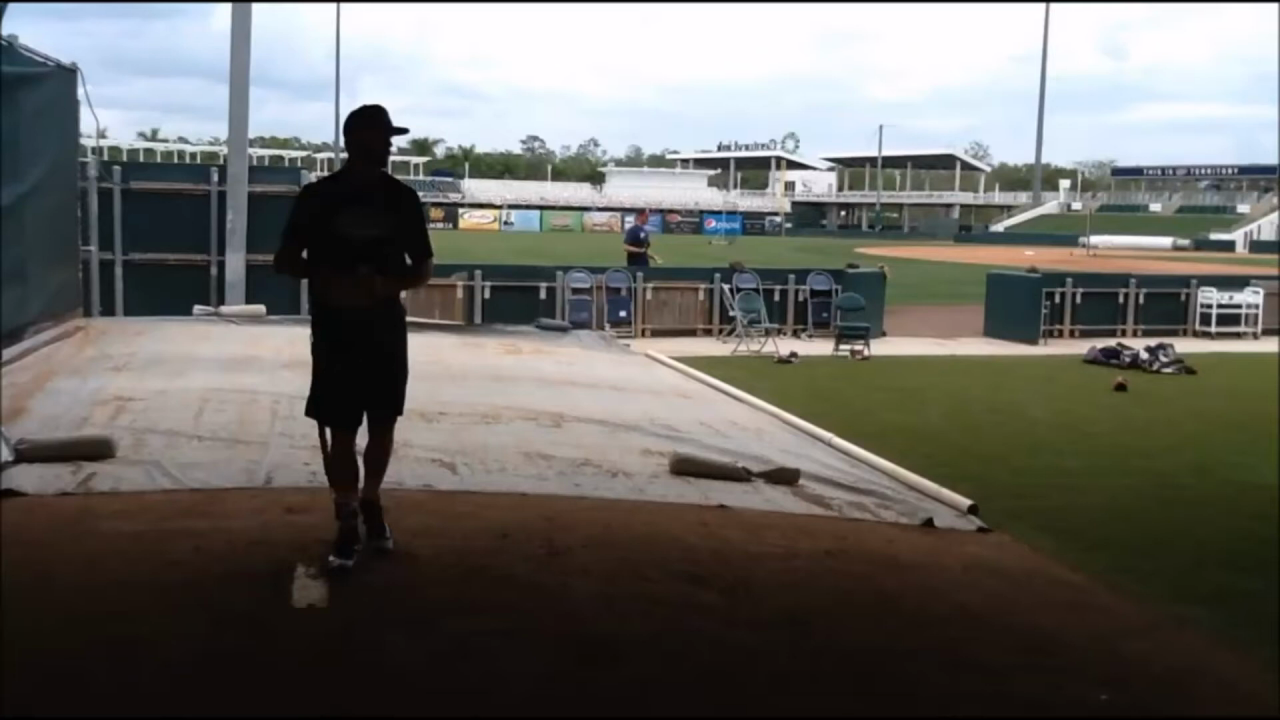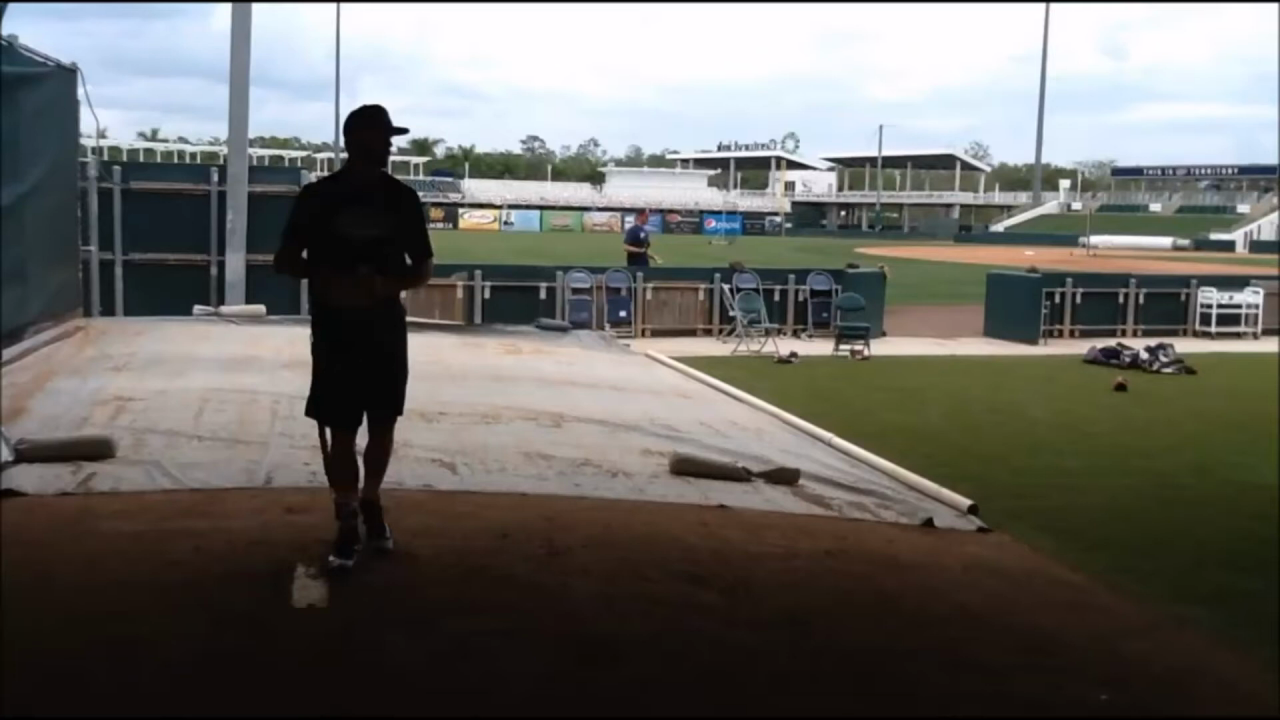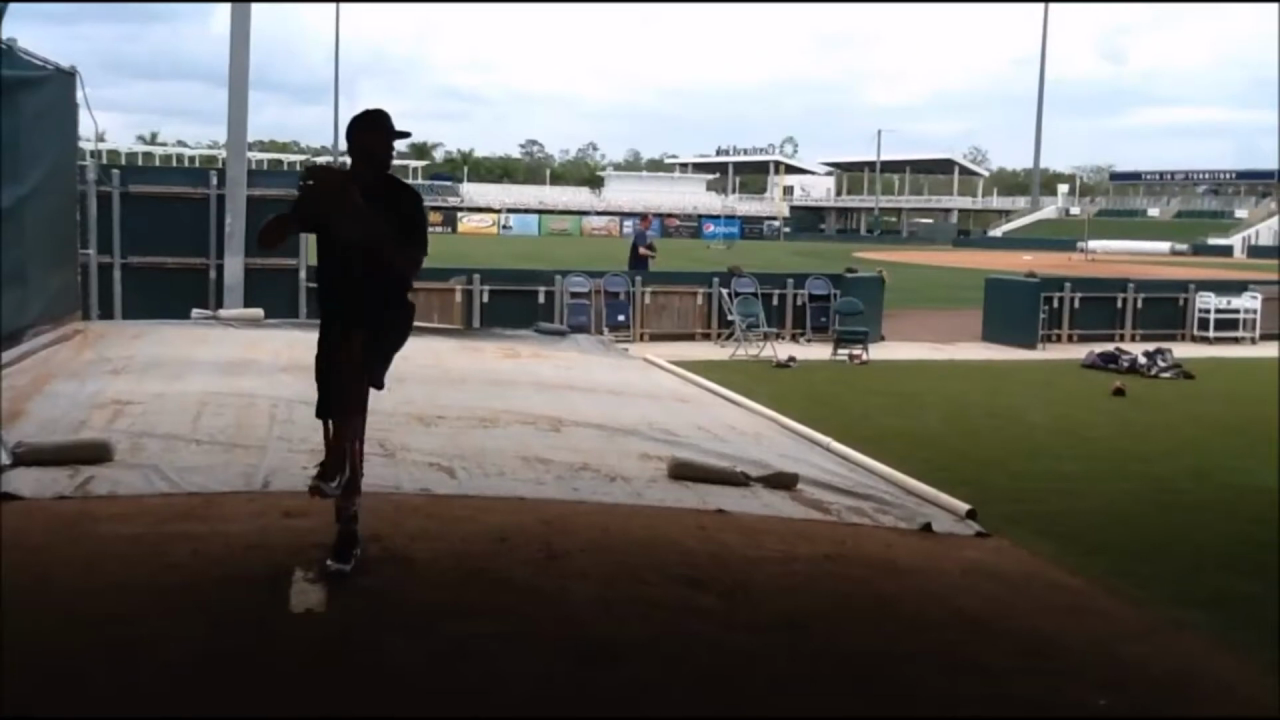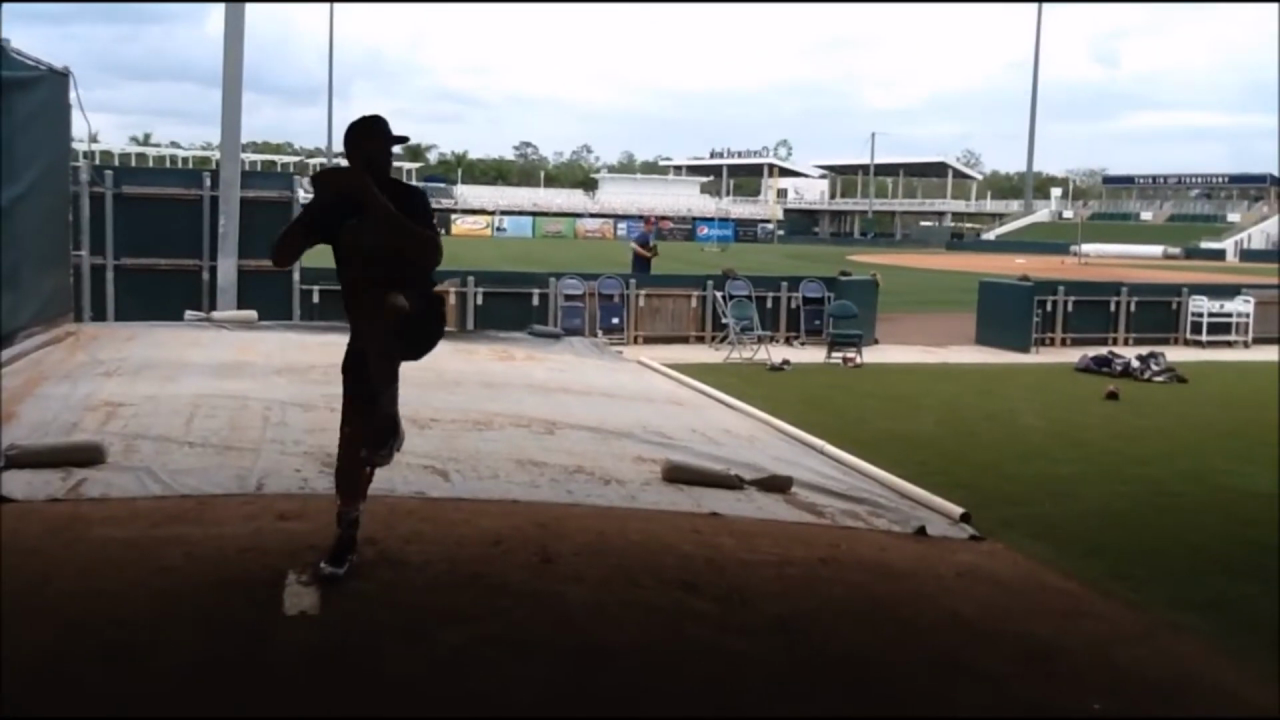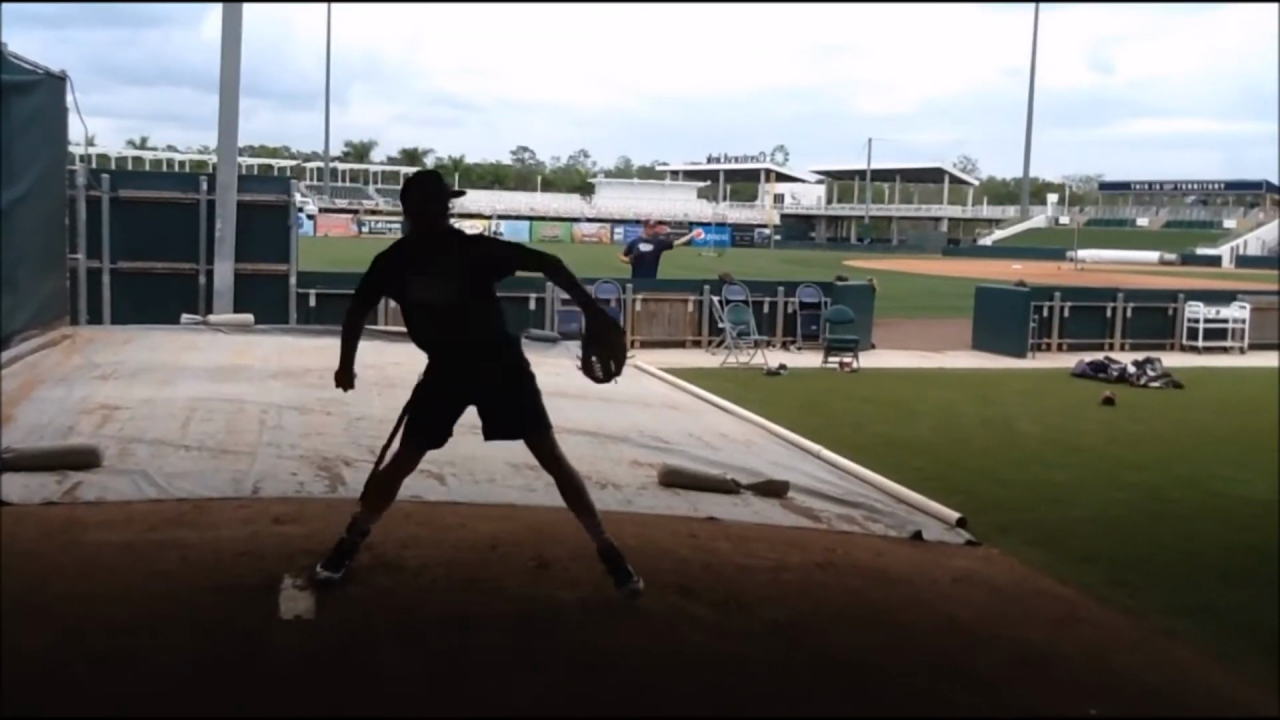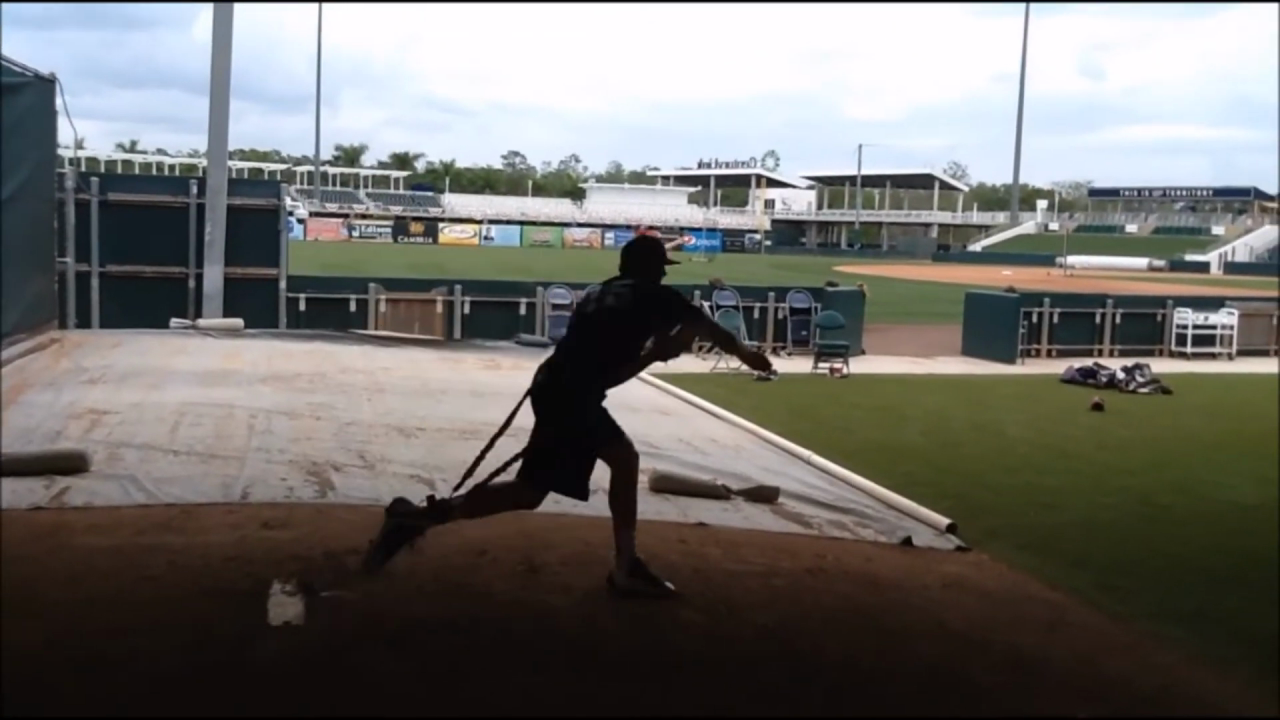
dt=0.4s
person 1, frame 1
left shoulder: (401, 197)
right shoulder: (318, 196)
left elbow: (423, 267)
right elbow: (285, 260)
left wrist: (387, 285)
right wrist: (328, 280)
left hip: (386, 330)
right hip: (335, 332)
left knee: (382, 427)
right knee: (341, 431)
left ankle: (371, 501)
right ankle: (348, 522)
person 1, frame 2
left shoulder: (402, 197)
right shoulder: (318, 196)
left elbow: (423, 267)
right elbow: (285, 260)
left wrist: (387, 285)
right wrist: (329, 281)
left hip: (386, 330)
right hip: (335, 331)
left knee: (383, 428)
right knee: (340, 431)
left ankle: (371, 501)
right ankle: (347, 523)
person 1, frame 3
left shoulder: (404, 198)
right shoulder: (323, 193)
left elbow: (411, 262)
right elbow: (267, 239)
left wrist: (359, 214)
right wrist: (308, 205)
left hip: (386, 315)
right hip: (338, 319)
left knee: (354, 351)
right knee: (343, 416)
left ankle: (339, 465)
right ankle: (347, 526)
person 1, frame 4
left shoulder: (409, 198)
right shoulder: (333, 205)
left elbow: (431, 255)
right elbow: (281, 257)
left wrist: (372, 198)
right wrist: (318, 203)
left hip: (418, 320)
right hip: (369, 332)
left knee: (380, 305)
right knee: (353, 434)
left ankle: (387, 422)
right ankle: (347, 532)
person 1, frame 5
left shoulder: (475, 249)
right shoulder: (392, 263)
left elbow: (547, 263)
right elbow: (358, 310)
left wrist: (595, 312)
right wrist: (346, 361)
left hip: (499, 362)
right hip: (445, 369)
left knee: (551, 457)
right knee: (404, 459)
left ankle: (605, 548)
right ankle: (352, 539)
person 1, frame 6
left shoulder: (597, 297)
right shoulder: (655, 296)
right elbow: (711, 329)
left wrist: (651, 353)
right wrist: (749, 355)
left hip: (559, 389)
right hip: (571, 397)
left knee: (625, 458)
right knee: (528, 491)
left ankle: (626, 567)
right ankle: (415, 518)
